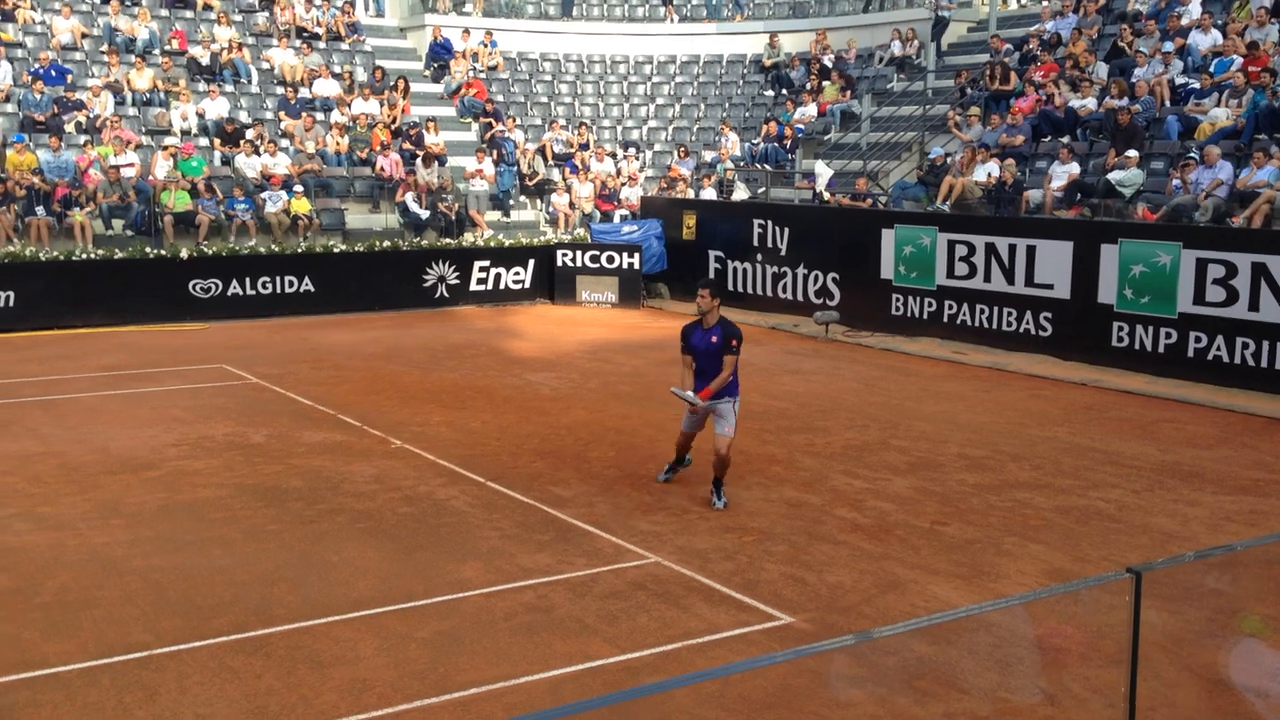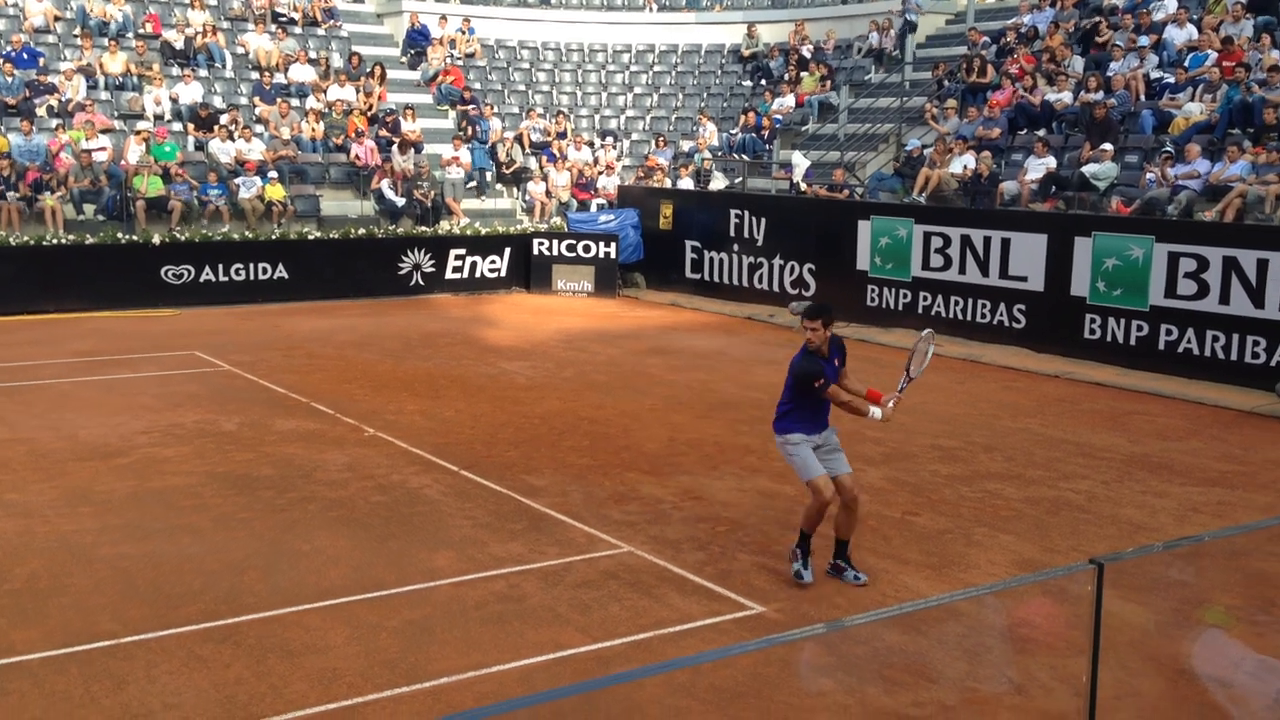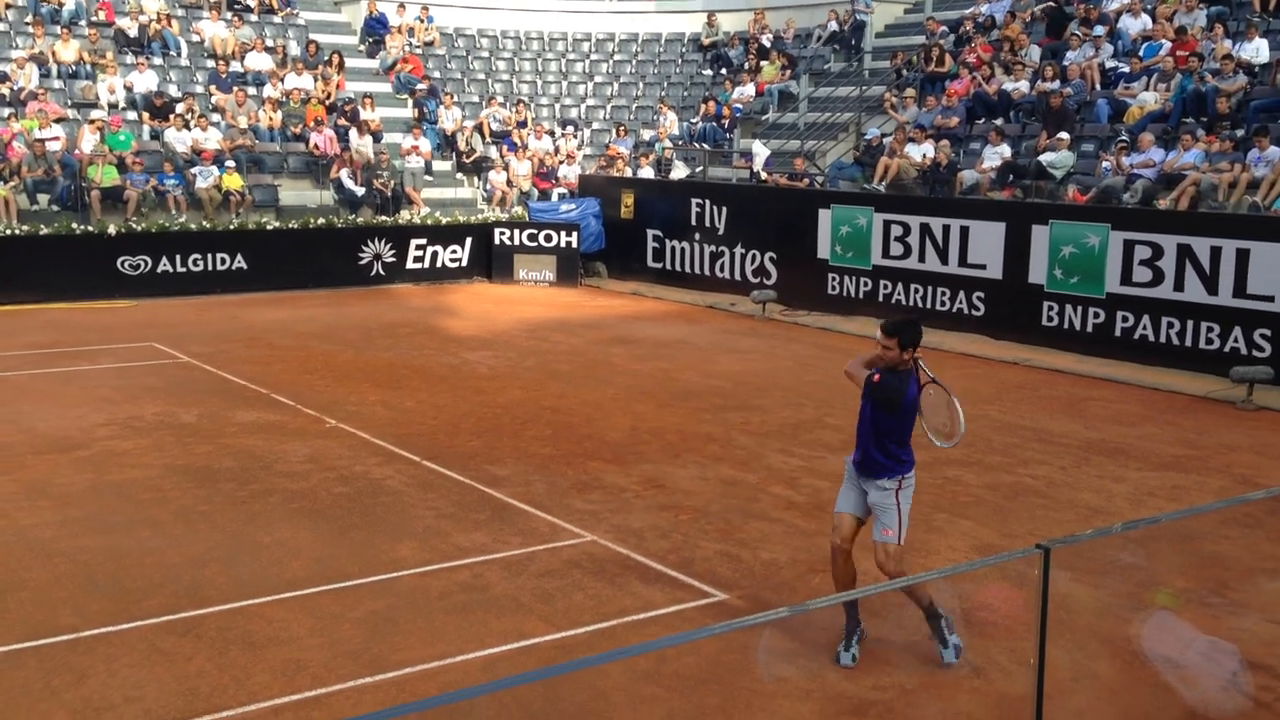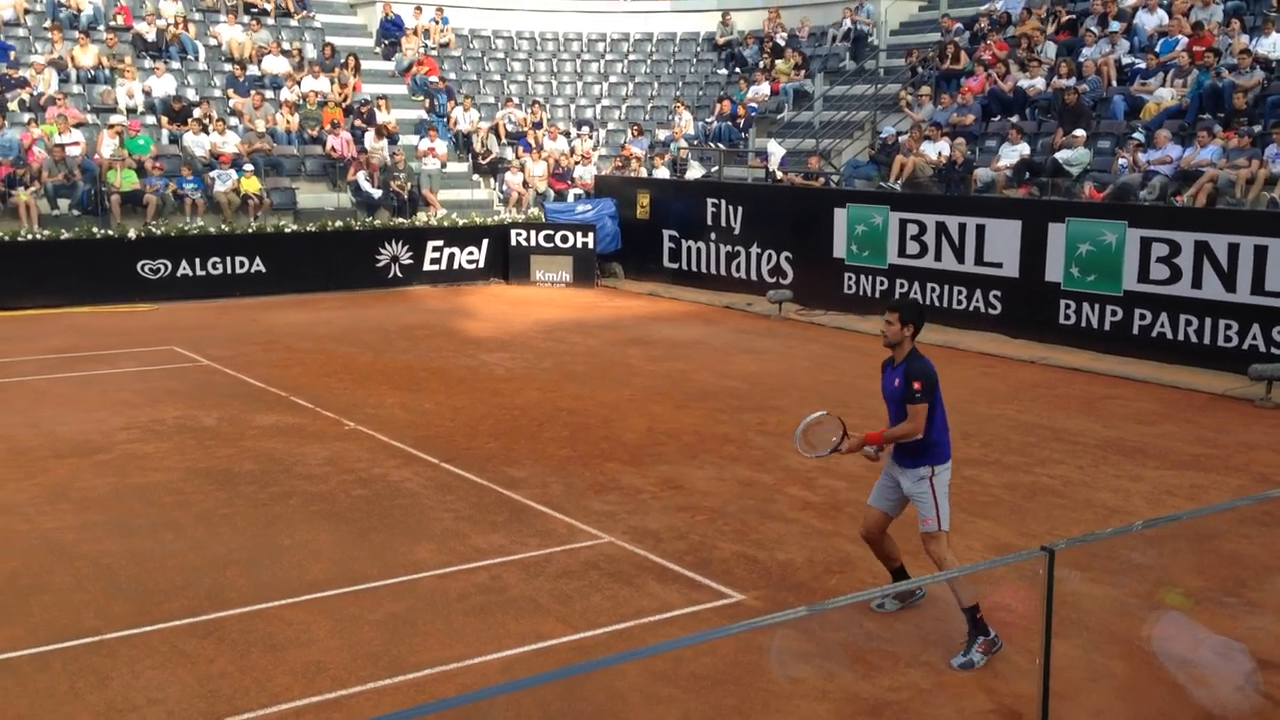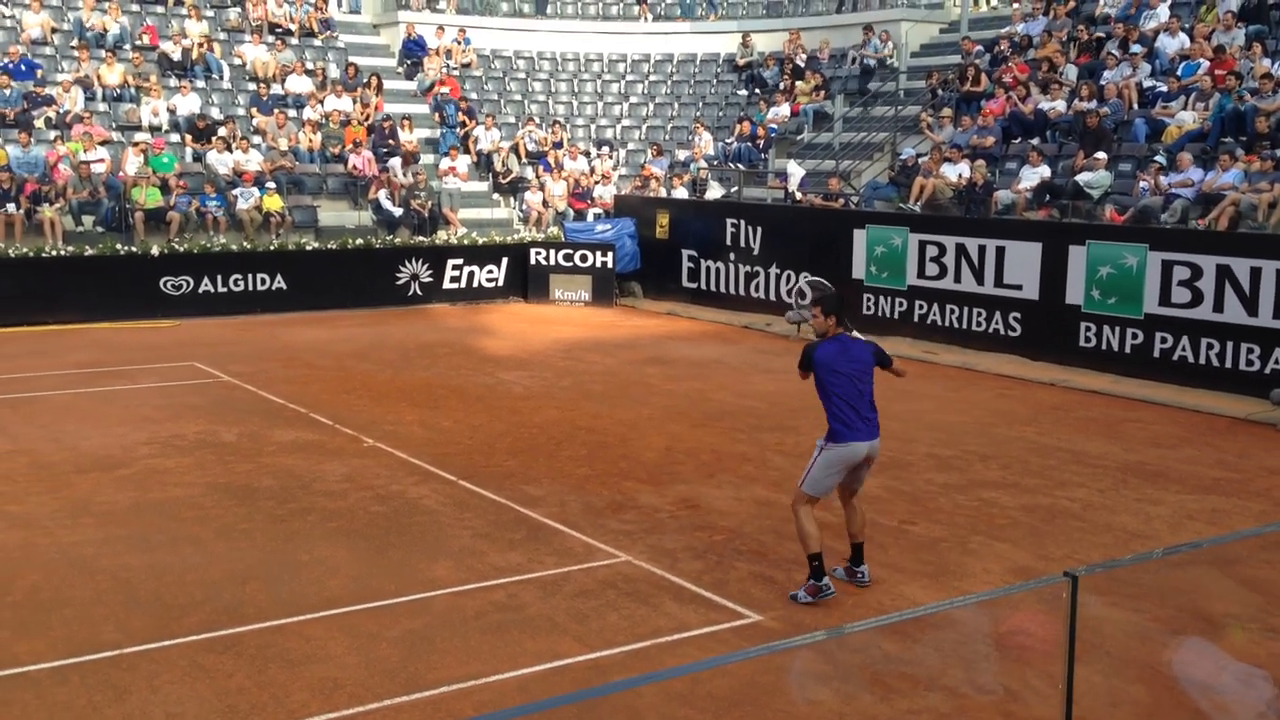
dt=0.7s
person 1, frame 1
left shoulder: (731, 331)
right shoulder: (689, 331)
left elbow: (727, 373)
right elbow: (687, 368)
left wrist: (704, 396)
left hip: (725, 398)
right hip: (697, 396)
left knee: (722, 451)
right knee: (684, 440)
left ankle: (718, 486)
right ankle: (680, 461)
person 1, frame 2
left shoulder: (837, 345)
right shoulder: (805, 366)
left elbow: (844, 380)
right elbow: (843, 401)
left wrist: (878, 397)
right wrist: (876, 414)
left hip: (822, 432)
right hip: (793, 435)
left knee: (850, 496)
right knee: (825, 494)
left ankle: (840, 561)
right ankle: (802, 549)
person 1, frame 3
left shoulder: (895, 386)
right shoulder: (891, 368)
left elbow: (853, 372)
left wrist: (875, 356)
left hip: (891, 481)
right hip: (859, 468)
left knee: (889, 563)
right knee: (840, 544)
left ankle: (937, 621)
right ankle: (853, 627)
person 1, frame 4
left shoulder: (919, 370)
right shoulder: (889, 366)
left elbow: (915, 428)
left wrist: (868, 439)
right wrist: (879, 442)
left hip: (928, 469)
right hip: (899, 465)
left knee: (937, 549)
right knee: (870, 531)
left ankle: (982, 634)
right ankle: (906, 589)
person 1, frame 5
left shoulder: (813, 352)
right shoulder: (869, 348)
left elbow: (803, 375)
right elbow: (900, 371)
left hip: (842, 444)
right hip: (872, 440)
left knee: (801, 504)
right knee: (848, 494)
left ankle: (818, 580)
right ankle: (857, 567)
